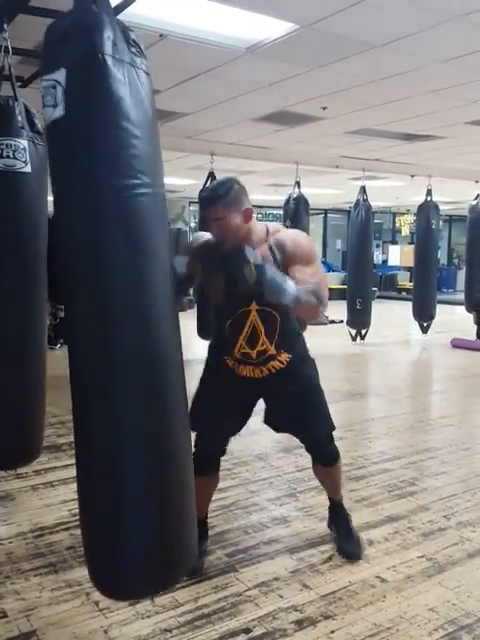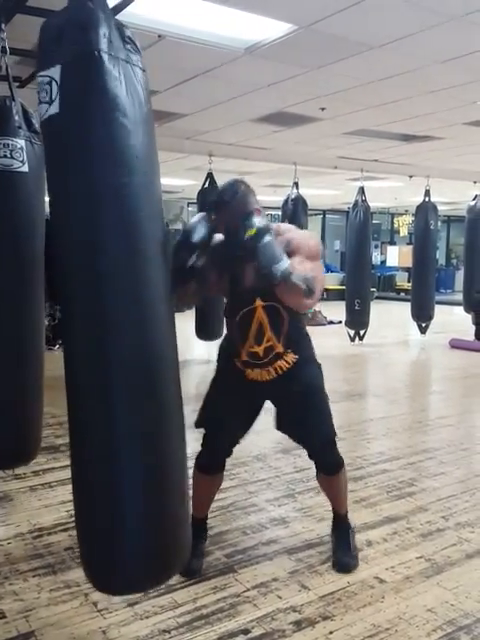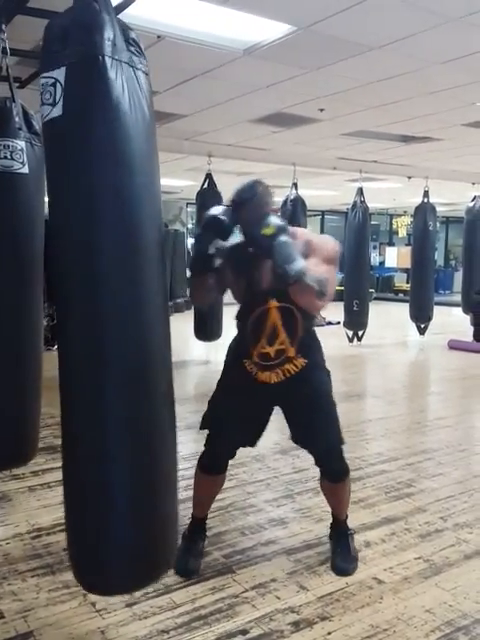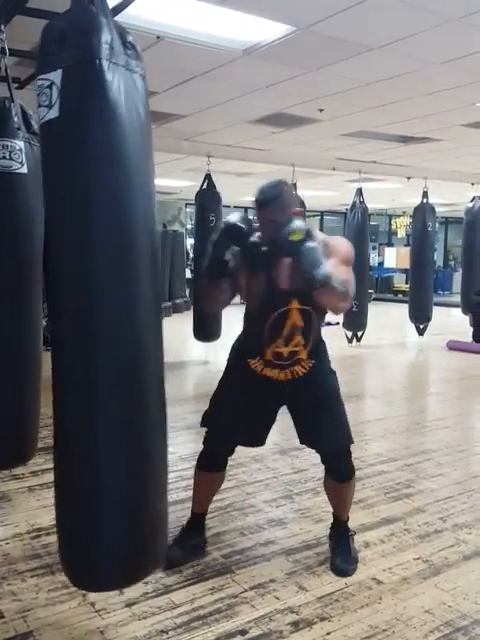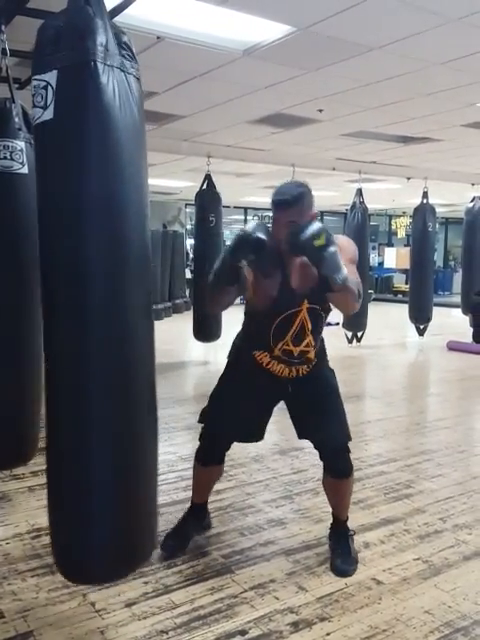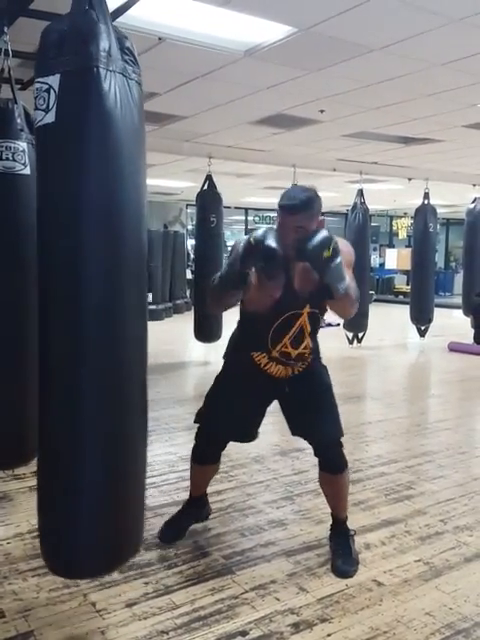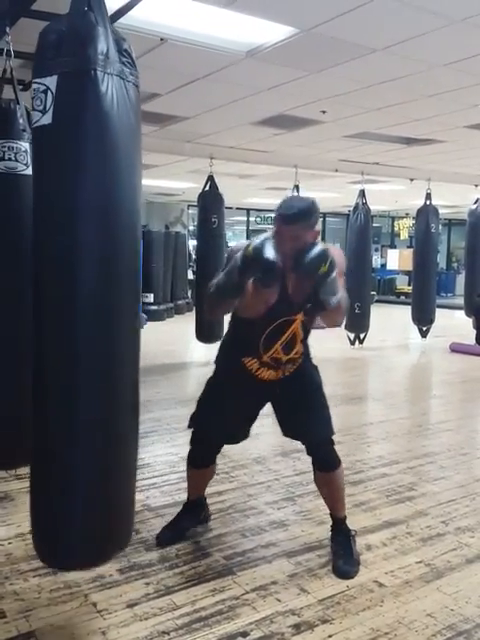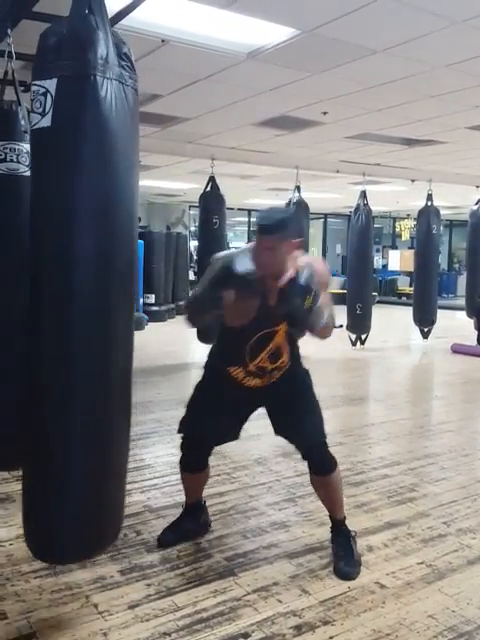
dt=0.1s
person 1, frame 1
left shoulder: (289, 244)
right shoulder: (208, 248)
left elbow: (316, 306)
left wrist: (267, 276)
left hip: (286, 362)
right hip: (228, 364)
left knee: (321, 442)
right knee: (207, 447)
left ankle: (339, 516)
right ankle: (198, 531)
person 1, frame 2
left shoulder: (297, 241)
right shoulder: (221, 250)
left elbow: (304, 299)
right elbow: (184, 291)
left wrist: (262, 248)
left hip: (293, 364)
right hip: (238, 366)
left knee: (324, 449)
right knee: (214, 449)
left ankle: (342, 527)
right ankle: (196, 532)
person 1, frame 3
left shoulder: (319, 245)
right shoulder: (237, 253)
left elbow: (317, 297)
right elbow: (200, 298)
left wrist: (282, 246)
right wrist: (204, 247)
left hip: (304, 368)
right hip: (246, 368)
left knee: (330, 456)
right knee: (216, 450)
left ankle: (341, 531)
right ankle: (195, 534)
person 1, frame 4
left shoulder: (333, 247)
right shoulder: (248, 250)
left elbow: (340, 302)
right elbow: (211, 303)
left wrist: (306, 251)
right wrist: (221, 249)
left hip: (309, 368)
right hip: (252, 367)
left knee: (338, 455)
right knee: (215, 447)
left ankle: (341, 533)
right ankle: (194, 529)
person 1, frame 5
left shoulder: (340, 247)
right shoulder: (254, 247)
left elbow: (351, 305)
right elbow: (215, 302)
left wrist: (326, 258)
right wrist: (235, 257)
left hip: (309, 366)
right hip: (252, 364)
left knee: (336, 452)
right knee: (213, 440)
left ankle: (341, 532)
right ankle: (196, 515)
person 1, frame 6
left shoulder: (337, 250)
right shoulder: (257, 248)
left elbow: (347, 309)
right elbow: (217, 303)
left wrist: (329, 266)
right wrist: (241, 263)
left hip: (303, 365)
right hip: (248, 363)
left knee: (331, 449)
right knee: (209, 438)
left ankle: (341, 532)
right ankle: (195, 505)
person 1, frame 7
left shoulder: (328, 259)
right shoulder: (251, 256)
left elbow: (336, 317)
right elbow: (212, 306)
left wrist: (326, 280)
right wrist: (238, 273)
left hip: (294, 367)
right hip: (239, 366)
left knee: (323, 449)
right knee: (204, 442)
left ankle: (341, 532)
right ankle: (194, 509)
person 1, frame 8
left shoulder: (312, 270)
right shoulder: (231, 264)
left elbow: (323, 331)
right elbow: (194, 317)
left wrist: (309, 303)
right wrist: (219, 284)
left hip: (284, 372)
right hip: (229, 371)
left knee: (318, 453)
right knee: (193, 445)
left ankle: (341, 534)
right ankle: (194, 515)
